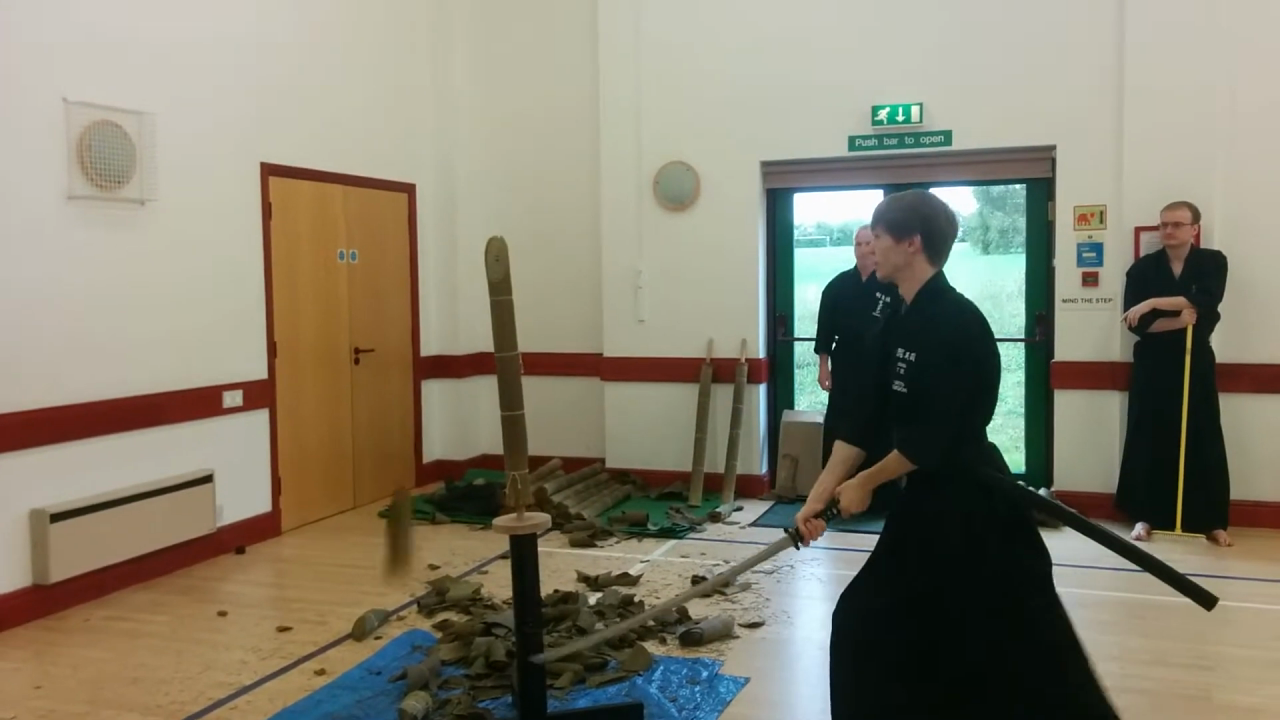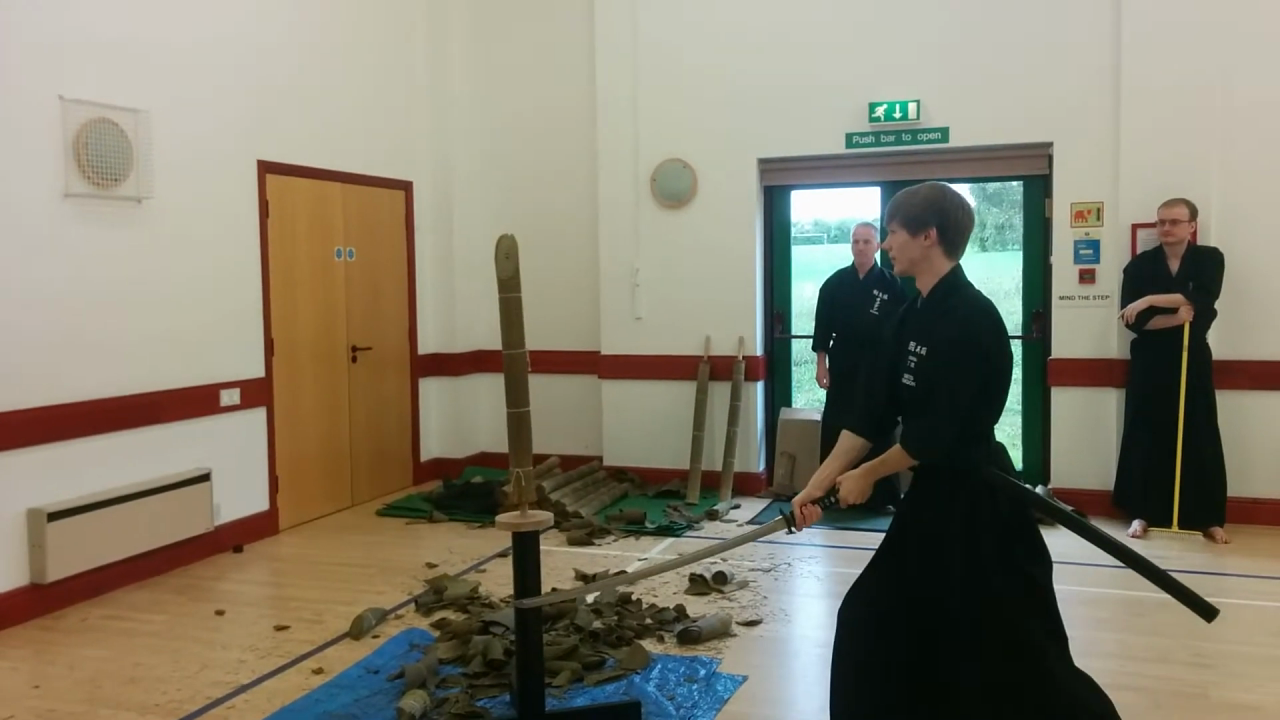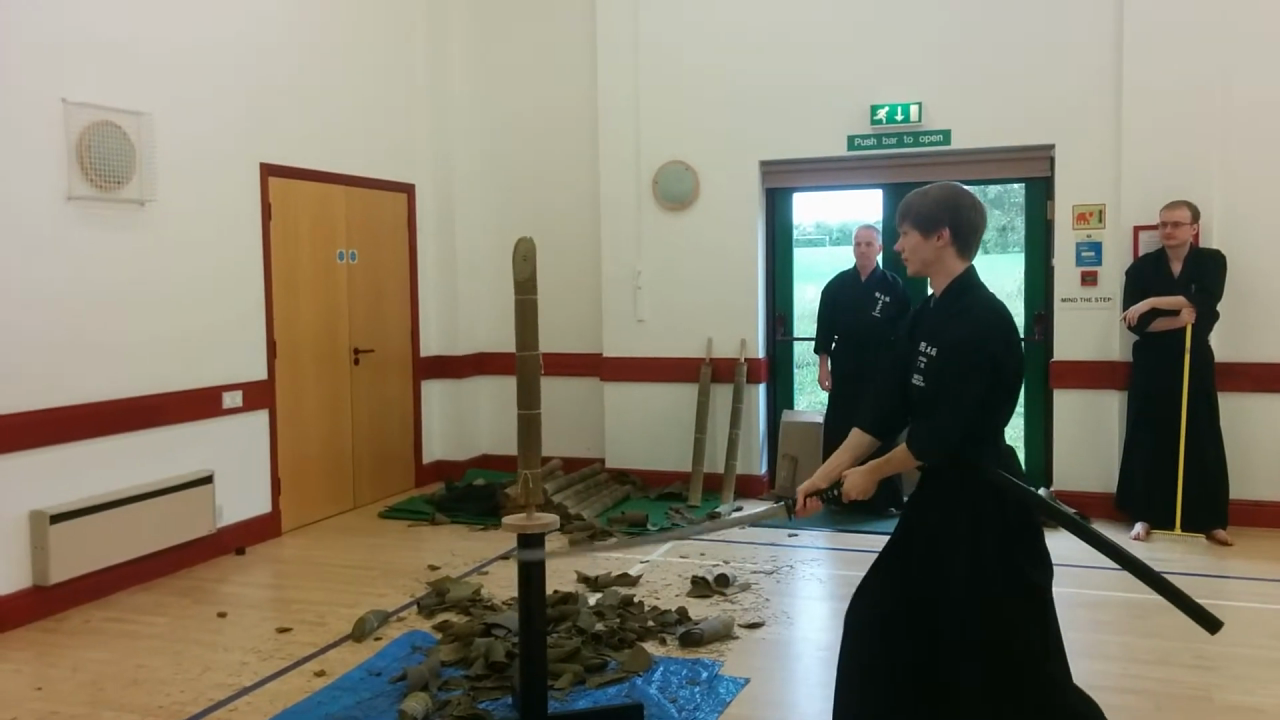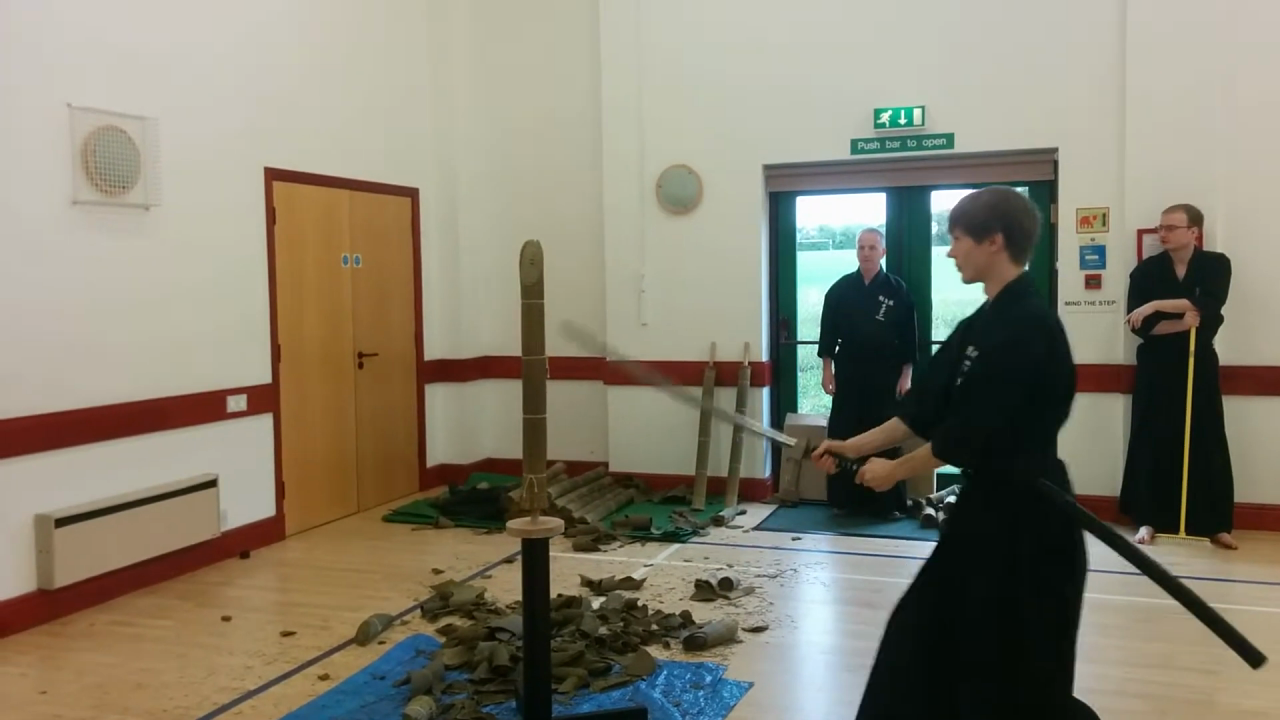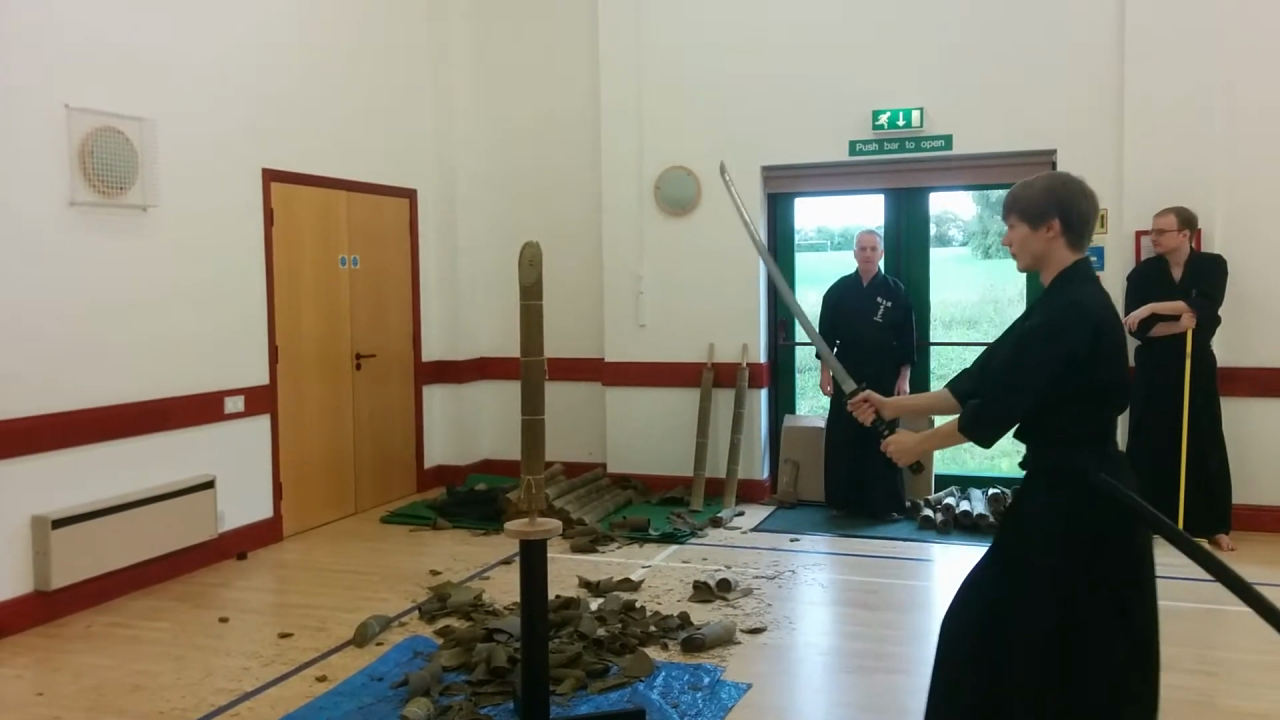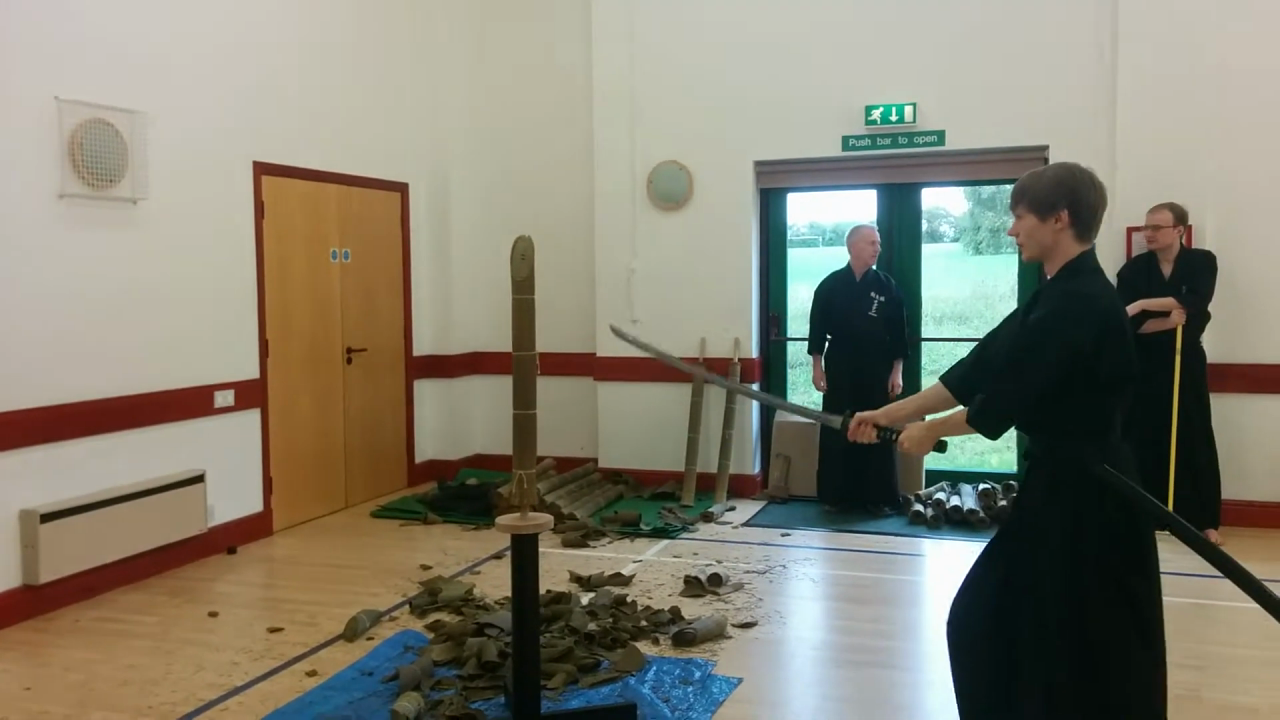
dt=0.3s
person 1, frame 1
left shoulder: (956, 323)
right shoulder: (900, 324)
left elbow: (932, 437)
right elbow: (866, 418)
left wrist: (865, 484)
right wrist: (820, 494)
left hip: (975, 504)
right hip: (929, 500)
left knee: (1023, 652)
right knee: (868, 622)
person 1, frame 2
left shoulder: (971, 319)
right shoulder: (915, 316)
left elbow: (938, 431)
right elbow: (873, 410)
left wrist: (867, 475)
right wrist: (820, 481)
left hip: (977, 502)
right hip: (935, 495)
left knee: (1016, 651)
right knee: (874, 622)
person 1, frame 3
left shoulder: (981, 321)
right shoulder: (928, 316)
left elbow: (943, 432)
right elbow: (886, 409)
left wrist: (873, 473)
right wrist: (828, 472)
left hip: (982, 501)
right hip: (943, 495)
left knee: (1008, 651)
right knee: (882, 620)
person 1, frame 4
left shoulder: (1027, 328)
right shoulder: (987, 322)
left elbow: (970, 432)
right elbow: (930, 406)
left wrist: (895, 470)
right wrist: (854, 445)
left hip: (1026, 511)
right hip: (992, 501)
left knee: (1017, 667)
right knee: (928, 631)
person 1, frame 5
left shoulder: (1073, 313)
right shoulder: (1062, 304)
left elbow: (1000, 405)
right elbow: (985, 379)
left wrist: (921, 443)
right wrist: (897, 405)
left hip: (1082, 503)
right hip: (1060, 492)
left knee: (1091, 663)
right knee: (987, 621)
person 1, frame 6
left shoulder: (1081, 305)
right shoulder: (1060, 297)
left elbow: (1007, 398)
right elbow: (981, 369)
left wrist: (929, 433)
right wrist: (891, 413)
left hip: (1084, 493)
right hip: (1061, 482)
left knee: (1093, 652)
right knee: (991, 617)
person 2, frame 1
left shoulder: (1213, 262)
right shoulder: (1142, 268)
left elbow: (1205, 303)
right elbow: (1135, 322)
left wrist: (1153, 303)
right wrist: (1179, 320)
left hip: (1195, 361)
right hip: (1153, 363)
left knee: (1203, 440)
right knee: (1148, 439)
left ankle: (1211, 520)
right ankle: (1144, 516)
person 2, frame 2
left shoulder: (1210, 260)
right shoulder: (1139, 265)
left elbow: (1201, 300)
right elbow: (1133, 320)
left wrist: (1150, 300)
right wrist: (1176, 316)
left hip: (1192, 359)
right hip: (1150, 360)
left knee: (1200, 437)
right knee: (1145, 436)
left ankle: (1209, 518)
right ankle: (1141, 513)
person 2, frame 3
left shoulder: (1212, 262)
right shoulder: (1142, 267)
left elbow: (1204, 303)
right elbow: (1135, 322)
left wrist: (1153, 302)
right wrist: (1178, 319)
left hip: (1194, 361)
right hip: (1152, 362)
left knee: (1202, 440)
right knee: (1147, 438)
left ankle: (1211, 520)
right ankle: (1144, 516)
person 2, frame 4
left shoulder: (1216, 265)
right shoulder: (1146, 270)
left elbow: (1208, 306)
right elbow: (1139, 324)
left wrist: (1156, 305)
right wrist: (1181, 322)
left hip: (1199, 364)
right hip: (1157, 366)
left knee: (1207, 443)
right knee: (1152, 442)
left ankle: (1216, 523)
right ankle: (1149, 519)
person 2, frame 5
left shoulder: (1212, 266)
right shoulder: (1143, 272)
left elbow: (1204, 307)
right elbow: (1136, 327)
left wrist: (1153, 307)
right wrist: (1179, 324)
left hip: (1196, 366)
right hip: (1154, 368)
left knee: (1205, 445)
right knee: (1150, 444)
left ankle: (1214, 525)
person 2, frame 6
left shoulder: (1202, 262)
right shoulder: (1133, 269)
left elbow: (1194, 303)
right elbow: (1127, 323)
left wrist: (1144, 304)
right wrist: (1168, 320)
left hip: (1187, 362)
right hip: (1145, 364)
left knee: (1194, 441)
right knee: (1141, 440)
left ankle: (1203, 520)
person 3, frame 1
left shoulder: (892, 288)
right shoulder: (838, 286)
right elbow: (826, 328)
right wrist: (824, 365)
right hip: (845, 370)
right knee: (839, 432)
left ankle: (882, 497)
person 3, frame 2
left shoulder: (891, 284)
right shoulder: (835, 283)
right elbow: (822, 326)
right wrist: (821, 364)
right hip: (842, 368)
left knee: (879, 432)
right knee: (836, 431)
left ankle: (881, 495)
person 3, frame 3
left shoulder: (893, 286)
right shoulder: (837, 285)
right elbow: (825, 327)
right wrist: (824, 365)
left hip: (881, 370)
right hip: (845, 369)
right knee: (839, 432)
left ankle: (883, 498)
person 3, frame 4
left shoulder: (897, 290)
right shoulder: (840, 289)
left elbow: (908, 337)
right elbow: (828, 332)
left wrist: (906, 376)
right wrist: (827, 369)
left hip: (885, 375)
right hip: (848, 373)
right knee: (844, 435)
left ankle: (888, 502)
right ankle: (846, 499)
person 3, frame 5
left shoulder: (894, 291)
right shoulder: (839, 290)
left elbow: (906, 338)
right elbow: (826, 333)
left wrist: (903, 378)
right wrist: (825, 371)
left hip: (883, 376)
right hip: (847, 375)
left knee: (882, 439)
right knee: (842, 439)
left ankle: (886, 504)
right ankle: (844, 501)
person 3, frame 6
left shoulder: (886, 285)
right shoulder: (830, 285)
left elbow: (898, 332)
right elbow: (817, 329)
left wrist: (897, 372)
right wrist: (817, 367)
left hip: (876, 372)
right hip: (839, 370)
right knee: (836, 434)
left ankle: (879, 498)
right ankle: (837, 496)
